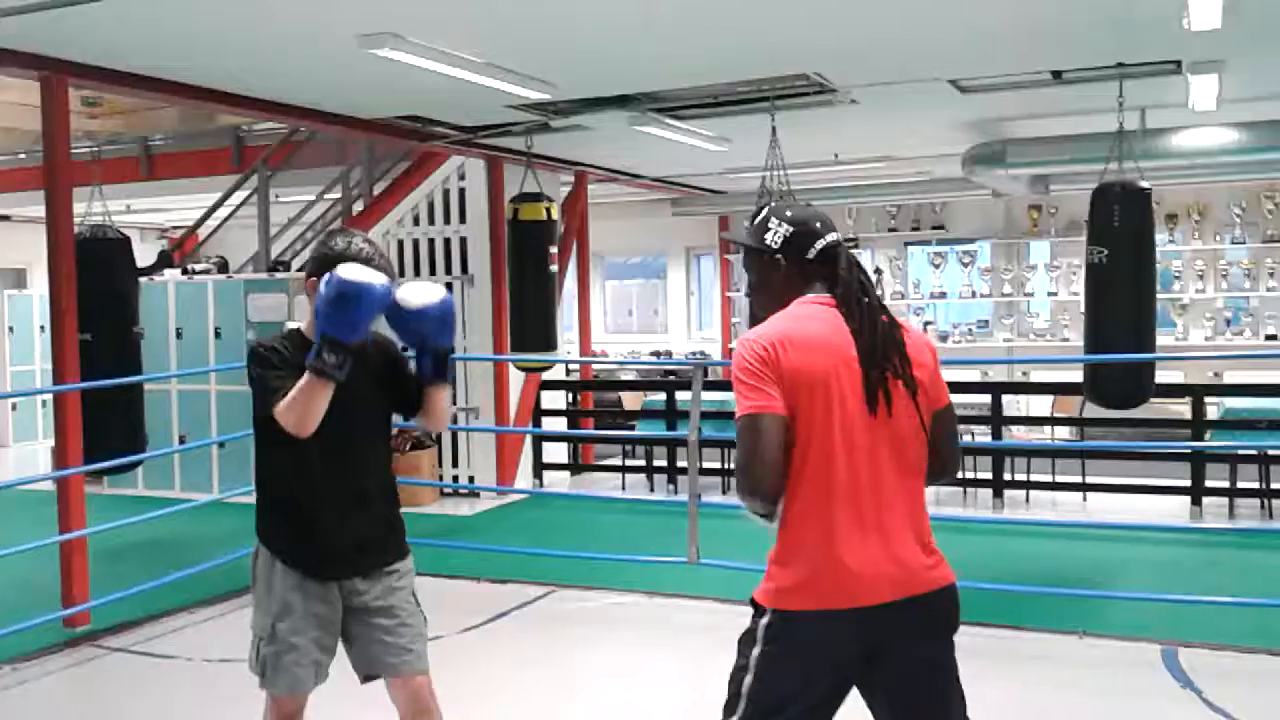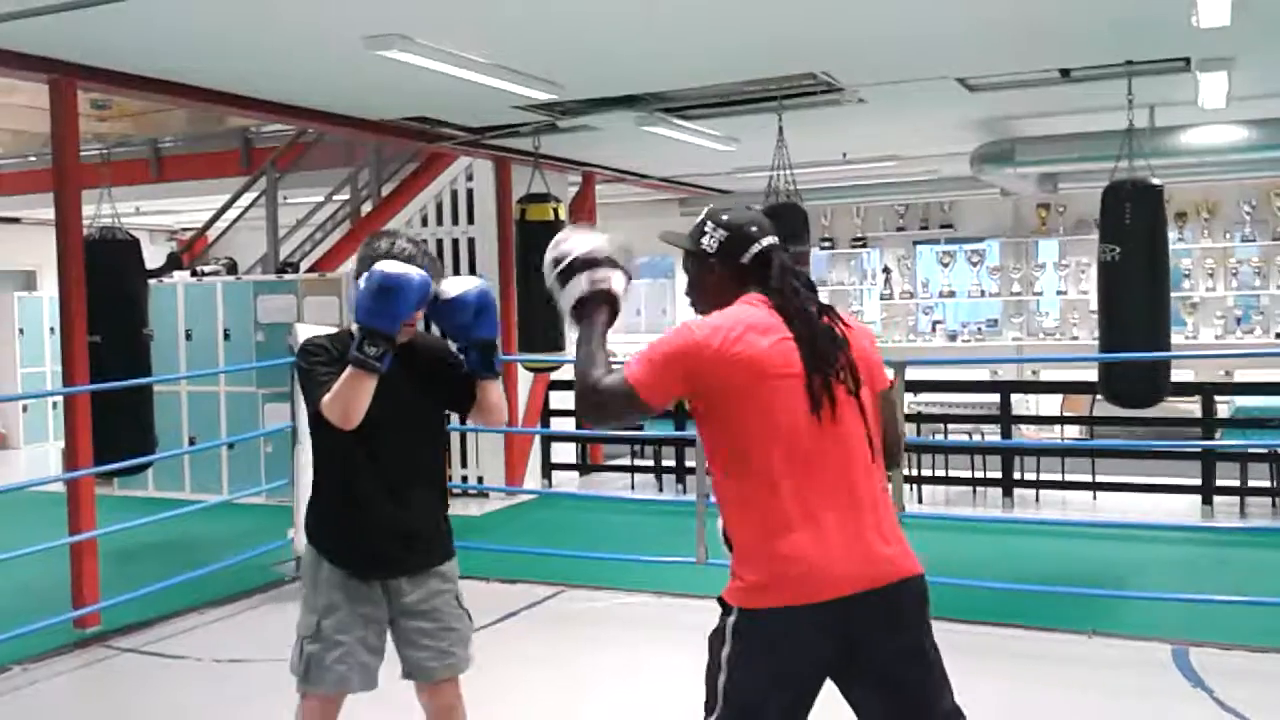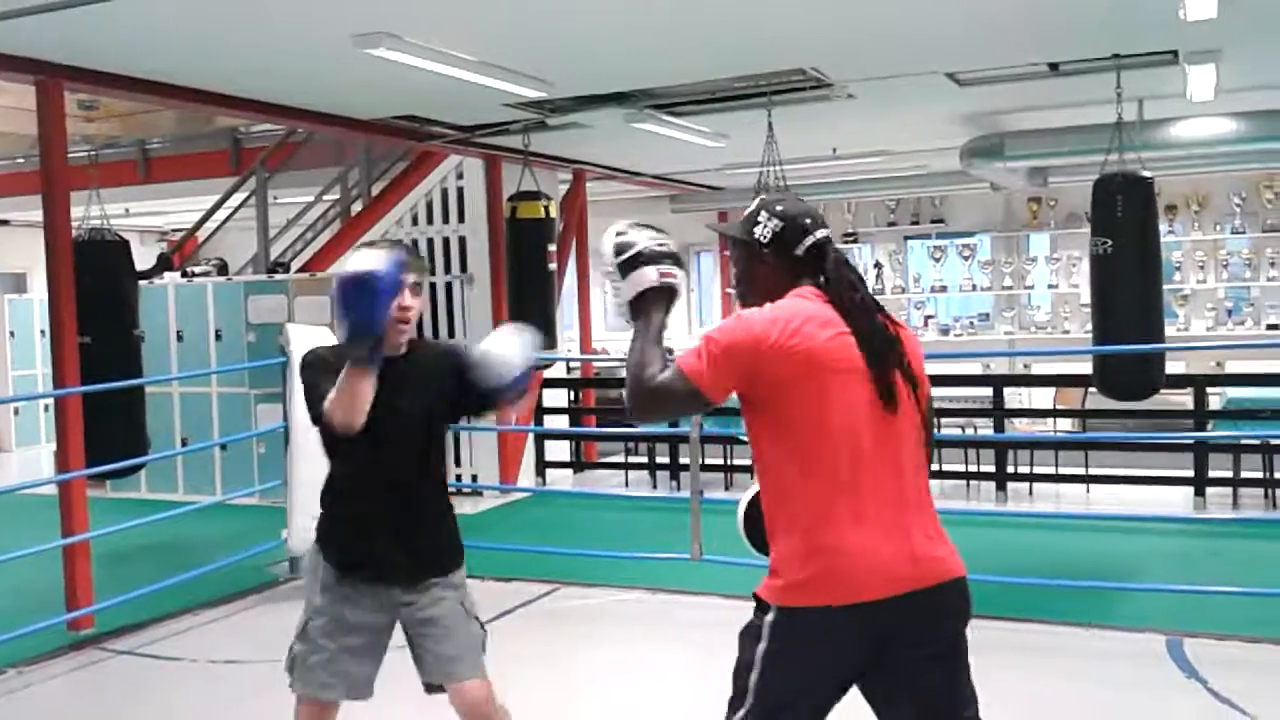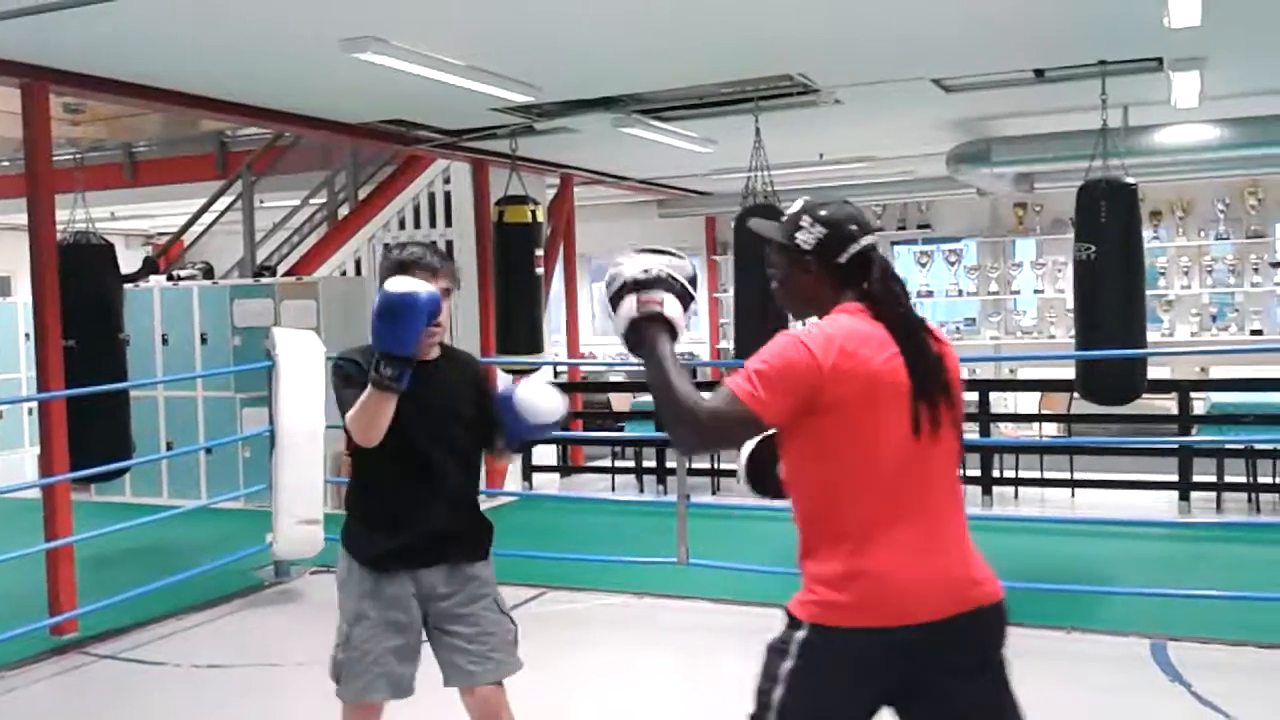
dt=0.4s
person 1, frame 1
left shoulder: (766, 345)
right shoulder: (910, 343)
left elbow: (761, 479)
right elbow: (944, 463)
left wrist: (765, 502)
left hip: (811, 600)
right hip: (917, 590)
person 1, frame 2
left shoulder: (702, 344)
right shoulder: (847, 334)
left elbow: (597, 405)
right elbow: (890, 449)
left wrist: (593, 307)
left hip: (780, 597)
right hip: (886, 581)
person 1, frame 3
left shoulder: (757, 333)
right shoulder: (894, 333)
left elbow: (646, 399)
left wrist: (649, 305)
left hip: (819, 595)
right hip: (927, 582)
person 1, frame 4
left shoulder: (806, 353)
right shoulder: (932, 347)
left elbow: (695, 431)
left wrist: (651, 332)
left hip: (851, 617)
right hip: (964, 605)
person 2, frame 1
left shoulder: (380, 353)
right shoulder: (271, 355)
left elbow: (433, 421)
right elbow: (298, 422)
left wrist: (435, 356)
right wrist: (333, 345)
left hip: (379, 555)
right hip: (297, 558)
person 2, frame 2
left shoulder: (431, 355)
right shoulder: (321, 353)
left elbow: (493, 416)
right elbow: (343, 415)
left wrist: (481, 348)
right wrist: (374, 339)
left hip: (423, 555)
right hip: (343, 556)
person 2, frame 3
left shoulder: (441, 363)
right shoulder: (325, 364)
left elbow: (496, 404)
right elbow: (346, 419)
left wrist: (512, 377)
right wrist: (362, 343)
left hip: (432, 567)
right hip: (348, 565)
person 2, frame 4
left shoulder: (466, 372)
right shoulder: (355, 365)
left elbow: (492, 446)
right elbow: (364, 434)
left wrist: (521, 427)
right wrist: (394, 359)
left hip: (458, 559)
right hip: (378, 562)
